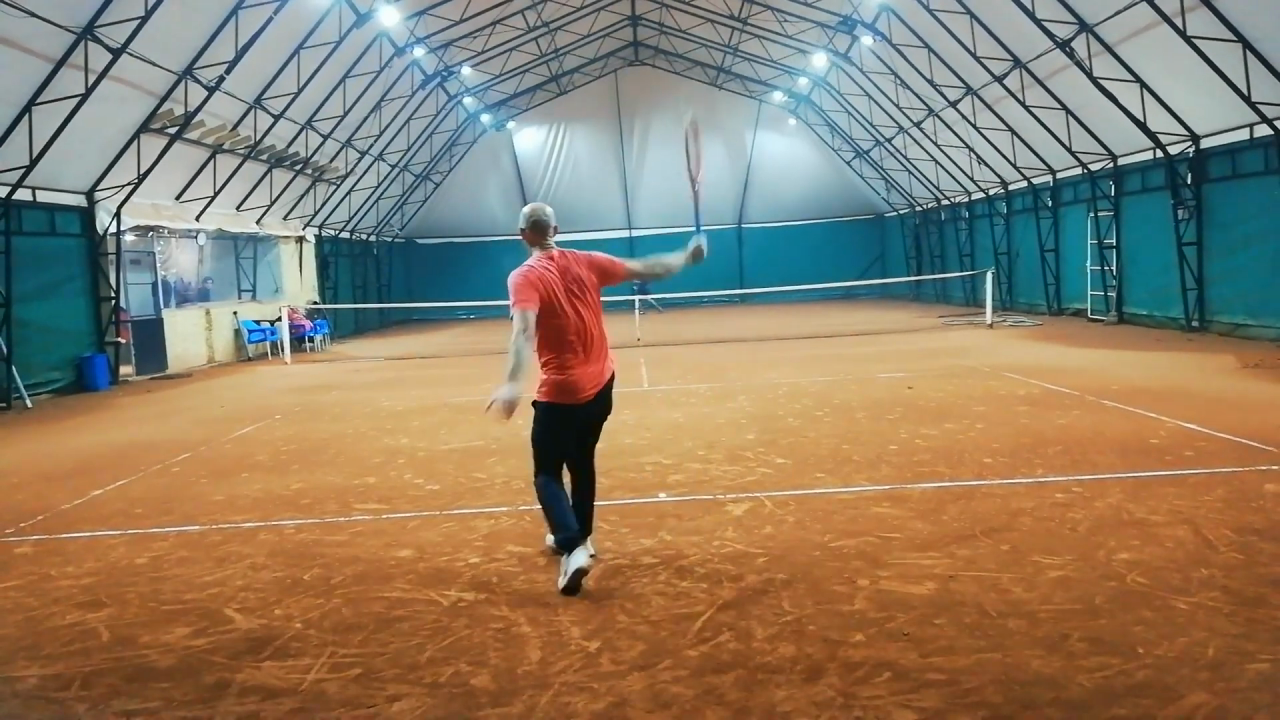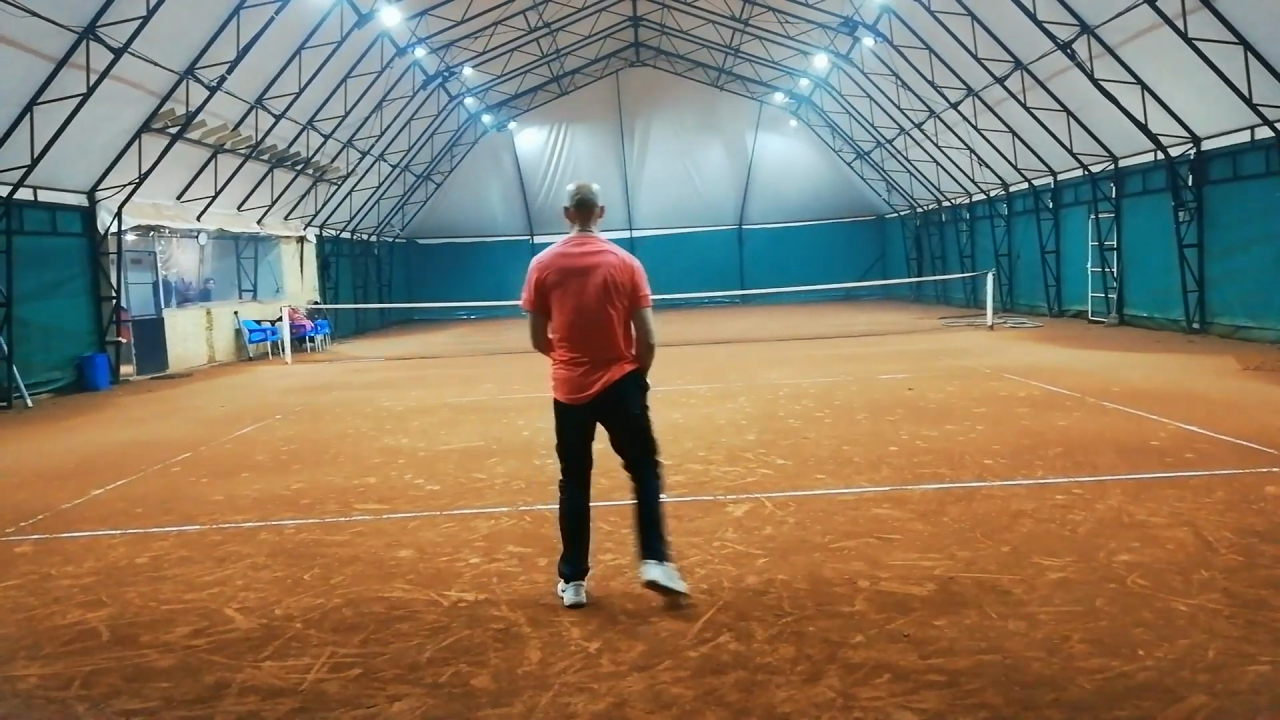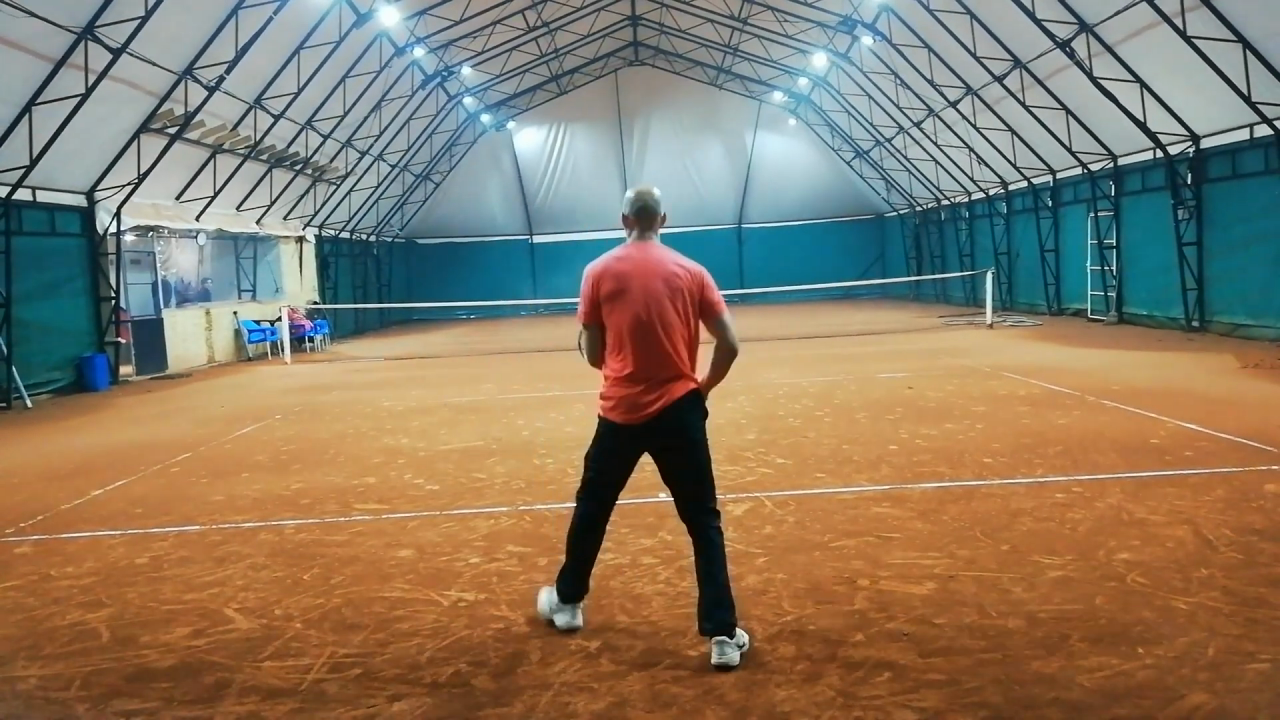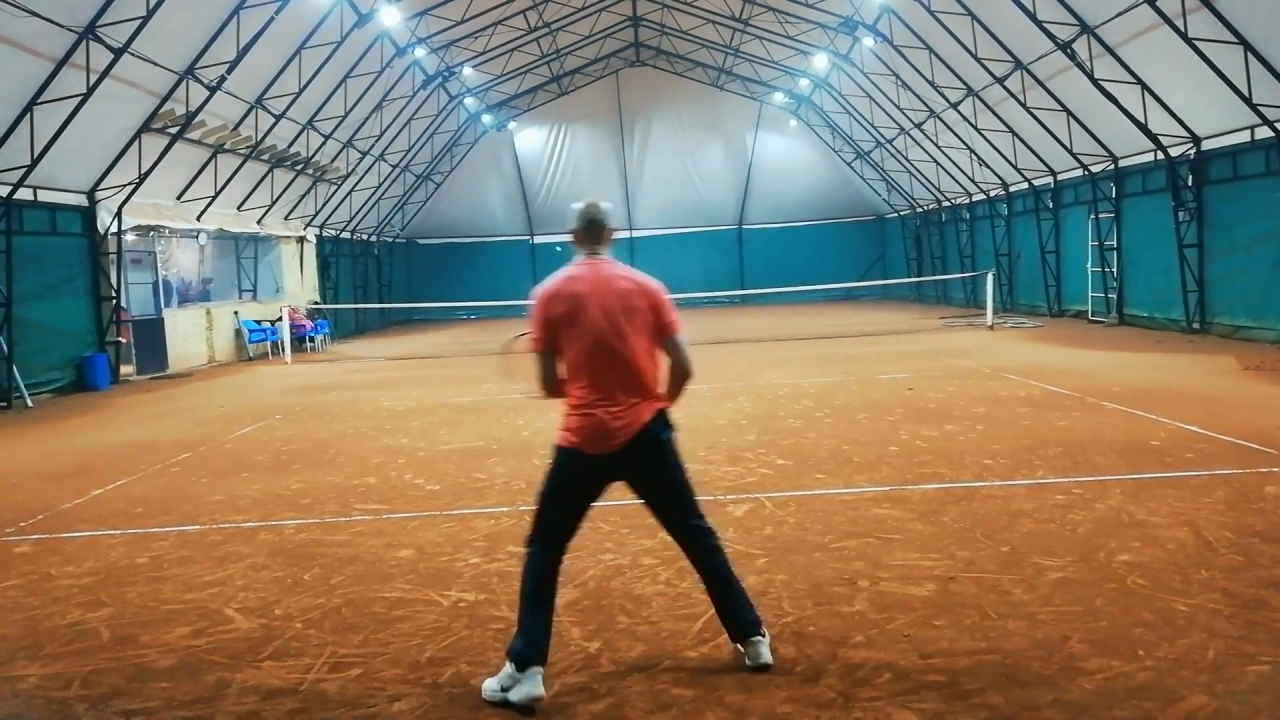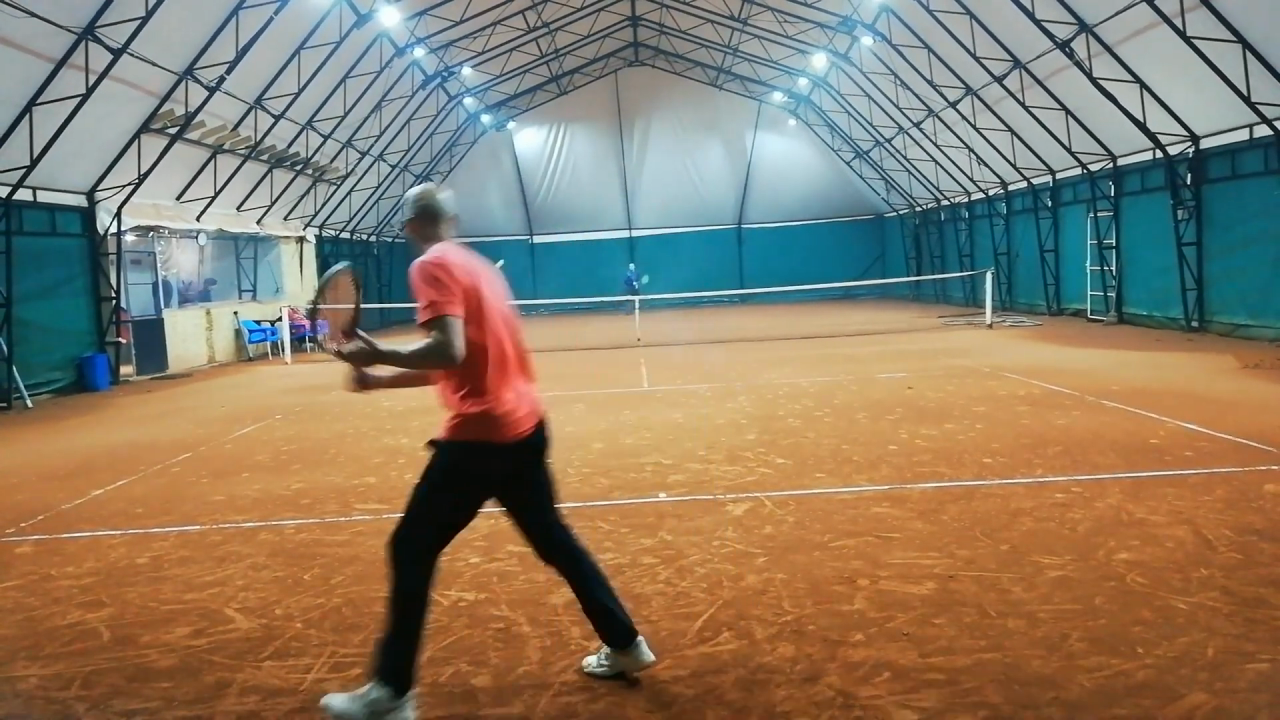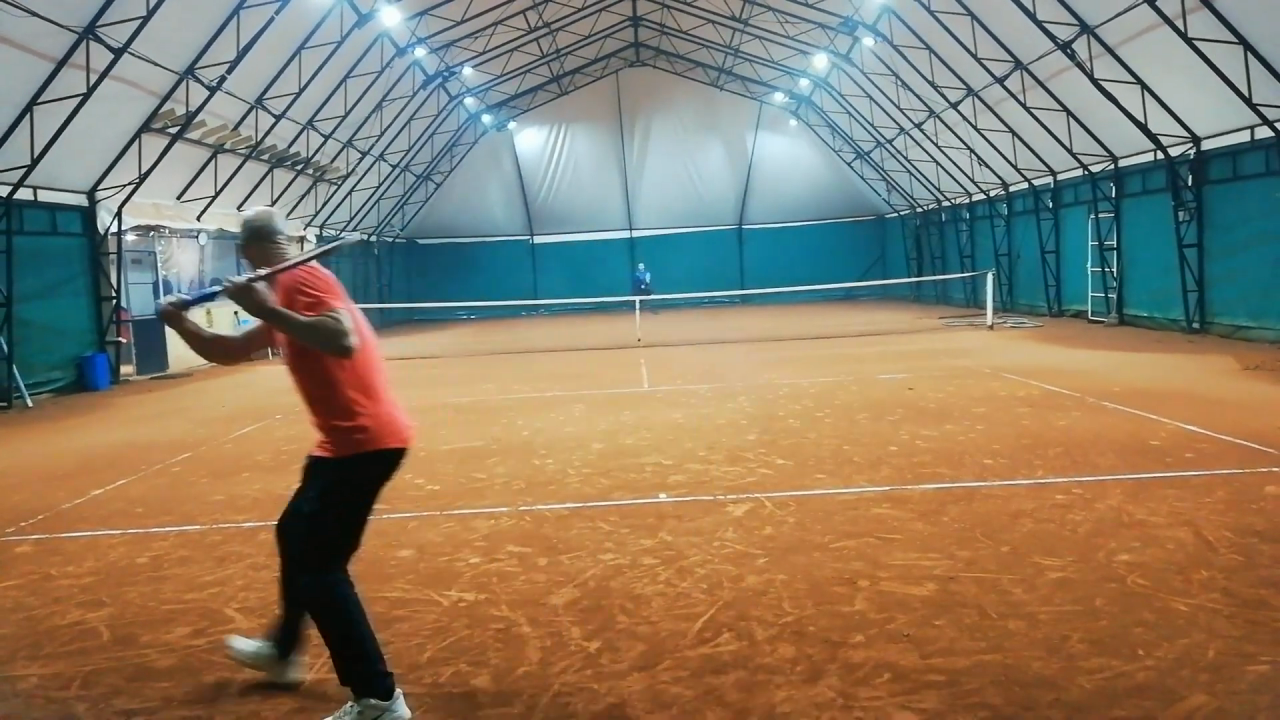
dt=0.4s
person 1, frame 1
left shoulder: (524, 277)
right shoulder: (588, 262)
left elbow: (524, 331)
right elbow: (646, 271)
left wrist: (511, 385)
right wrist: (687, 256)
left hip: (559, 393)
right hip: (600, 385)
left knee: (548, 476)
right knee: (581, 463)
left ankle: (572, 550)
right ankle: (575, 537)
person 1, frame 2
left shoulder: (544, 264)
right shoulder: (625, 263)
left elbow: (538, 337)
right elbow: (646, 339)
right wrist: (635, 375)
left hip: (569, 392)
right hip: (620, 388)
left knee: (574, 487)
right knee: (646, 471)
left ankle: (573, 581)
right ankle: (654, 561)
person 1, frame 3
left shoulder: (599, 272)
right shoulder: (691, 271)
left elbow: (593, 355)
right elbow: (728, 346)
right wrist: (703, 386)
left hip: (621, 413)
right hip: (678, 410)
left knee: (592, 506)
right knee: (703, 520)
left ankle: (567, 600)
right ankle: (722, 635)
person 1, frame 4
left shoulder: (549, 294)
right shoulder: (647, 289)
left elbow: (549, 384)
right elbow: (683, 367)
left hip: (583, 440)
right hip: (646, 434)
left knee: (543, 550)
right knee: (694, 535)
left ankle: (525, 669)
right ankle: (752, 637)
person 1, frame 5
left shoulder: (432, 266)
right shoulder: (480, 267)
left elbow: (449, 353)
left wrist: (379, 355)
right wrist: (380, 375)
left hip: (482, 433)
right hip: (525, 424)
left knee: (411, 548)
right knee: (552, 538)
right ankle: (625, 643)
person 1, frame 6
left shoulder: (304, 277)
right shoulder: (283, 292)
left elbow: (343, 341)
right elbow: (229, 352)
left wrist: (269, 311)
right wrist: (182, 324)
left hip: (363, 441)
right hip: (356, 438)
left knee: (317, 565)
right knee: (297, 539)
right ankle: (282, 653)
